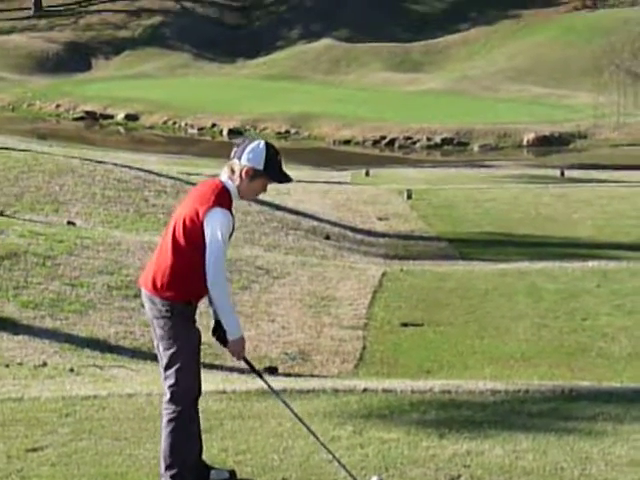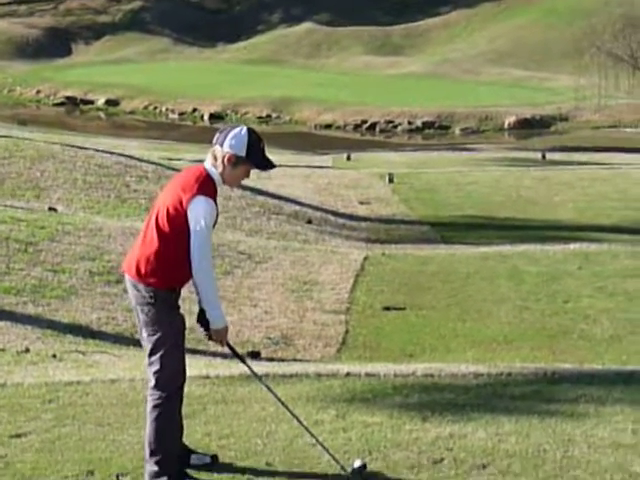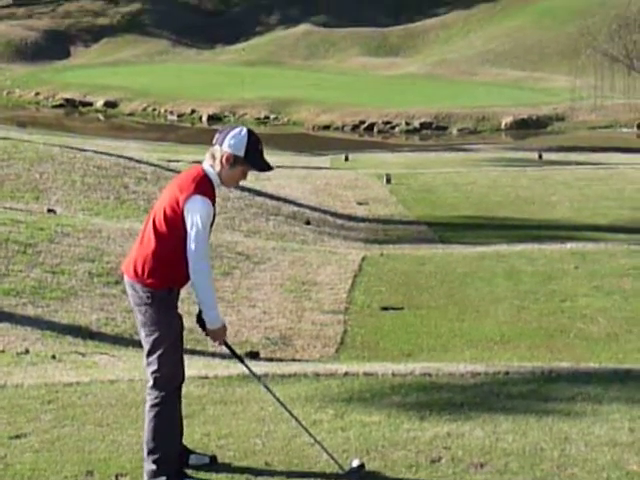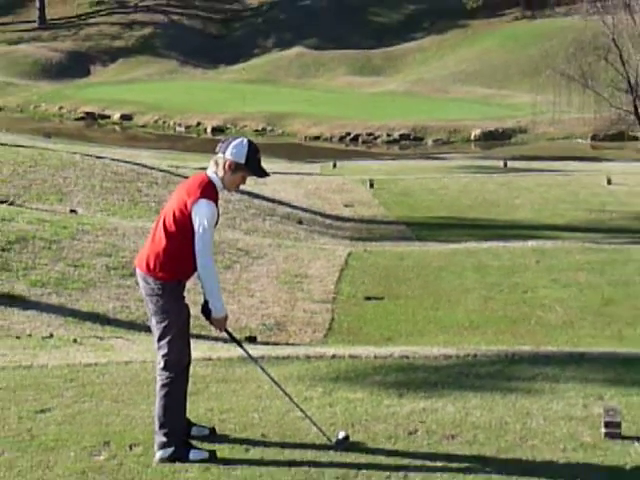
dt=0.4s
person 1, frame 1
left shoulder: (208, 190)
right shoulder: (219, 210)
right elbow: (216, 279)
left wrist: (220, 320)
right wrist: (234, 331)
left hip: (160, 294)
right hip: (171, 302)
left knee: (185, 388)
right knee: (181, 393)
person 1, frame 2
left shoulder: (193, 178)
right shoulder: (202, 196)
left elbow: (193, 256)
right elbow: (201, 264)
left wrist: (206, 309)
right wrist: (217, 319)
left hip: (148, 280)
right hip: (154, 287)
left knee: (170, 373)
right knee: (167, 378)
left ankle: (171, 450)
person 1, frame 3
left shoulder: (194, 179)
right shoulder: (199, 196)
left elbow: (191, 256)
right elbow: (198, 264)
left wrist: (208, 313)
right wrist: (214, 319)
left hip: (150, 282)
right hip: (153, 287)
left knee: (170, 373)
right knee: (165, 378)
left ankle: (171, 449)
person 1, frame 4
left shoulder: (199, 184)
right shoulder: (205, 200)
left elbow: (197, 253)
right elbow: (204, 259)
left wrist: (210, 302)
right wrist: (218, 309)
left hip: (159, 274)
right hip: (162, 280)
left knee: (179, 356)
right knee: (174, 360)
left ankle: (176, 422)
right ankle: (169, 443)
